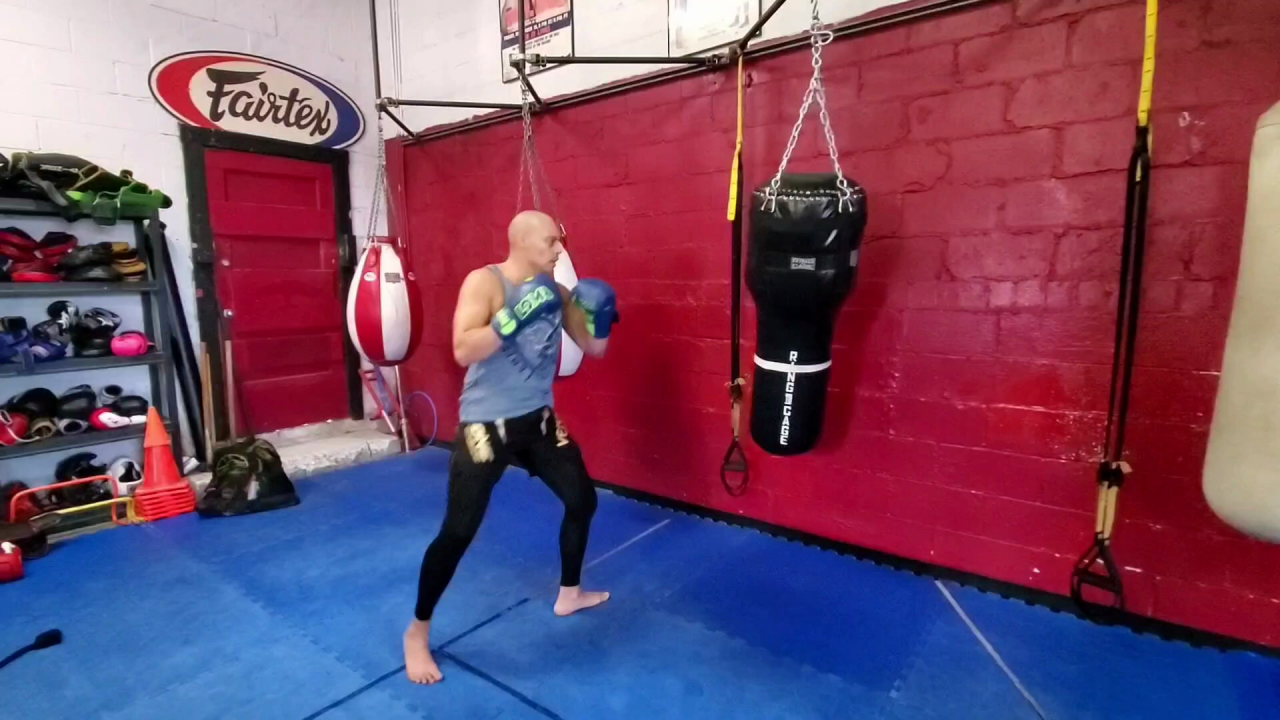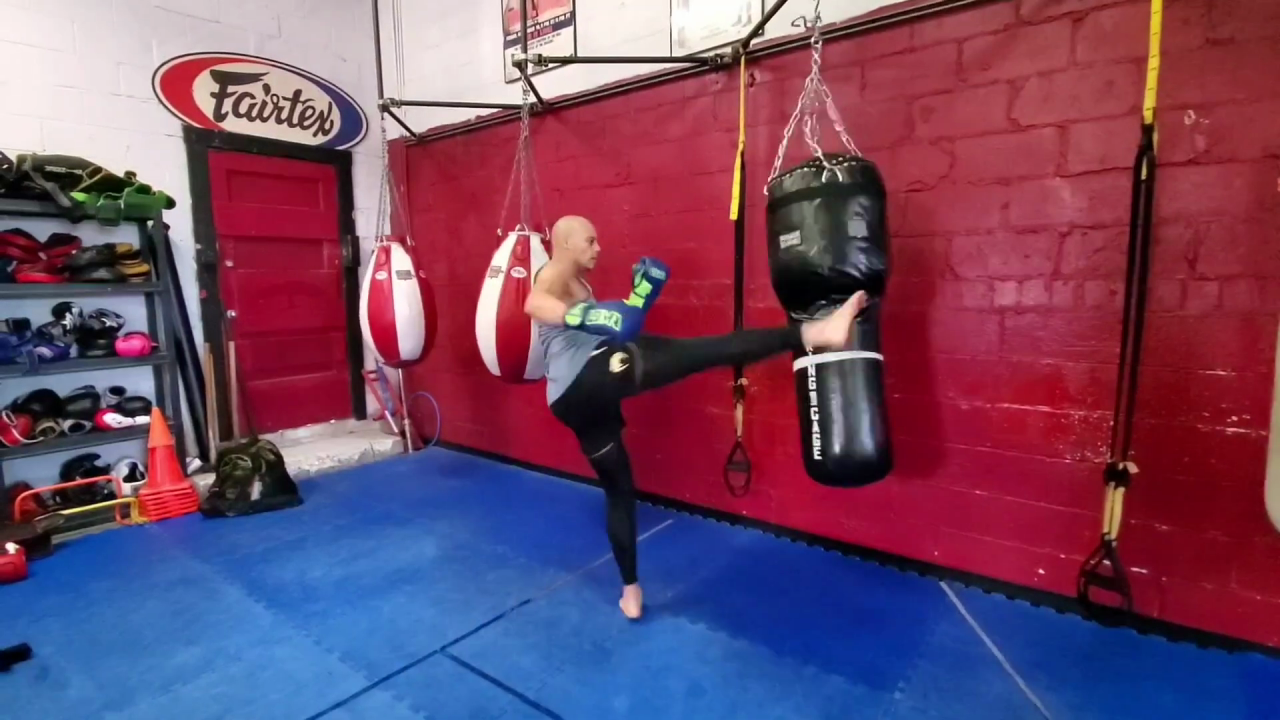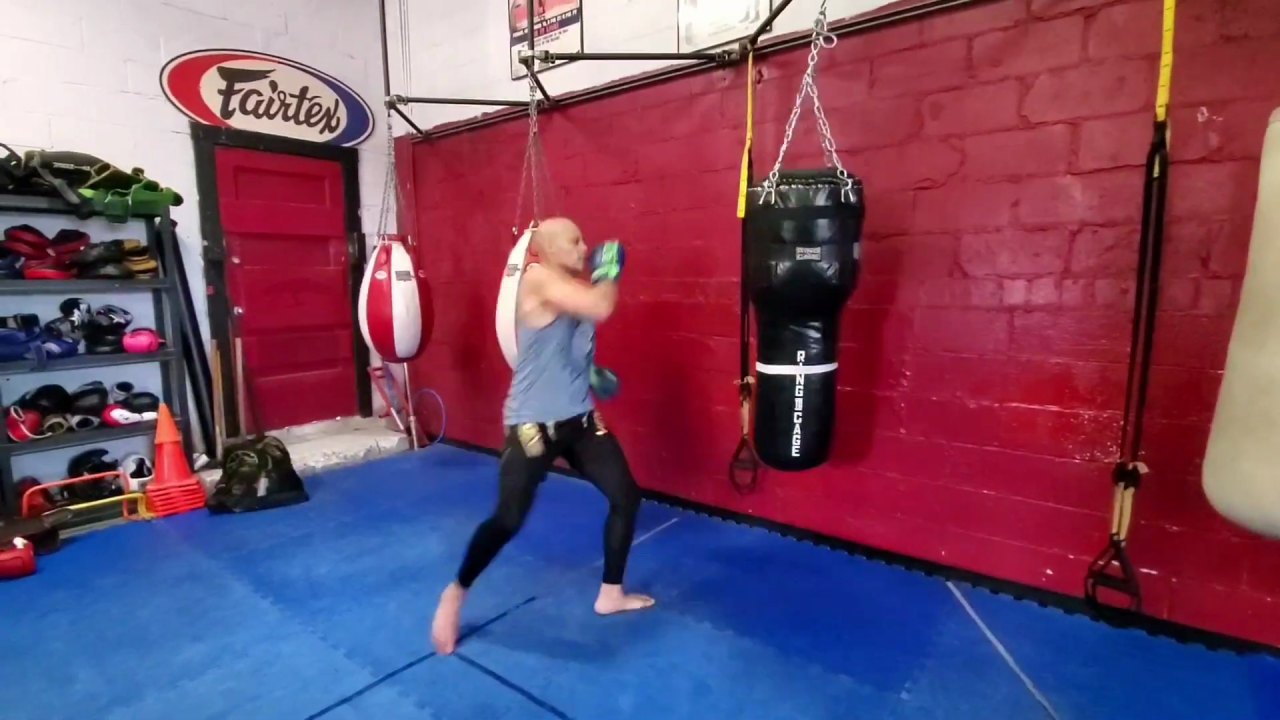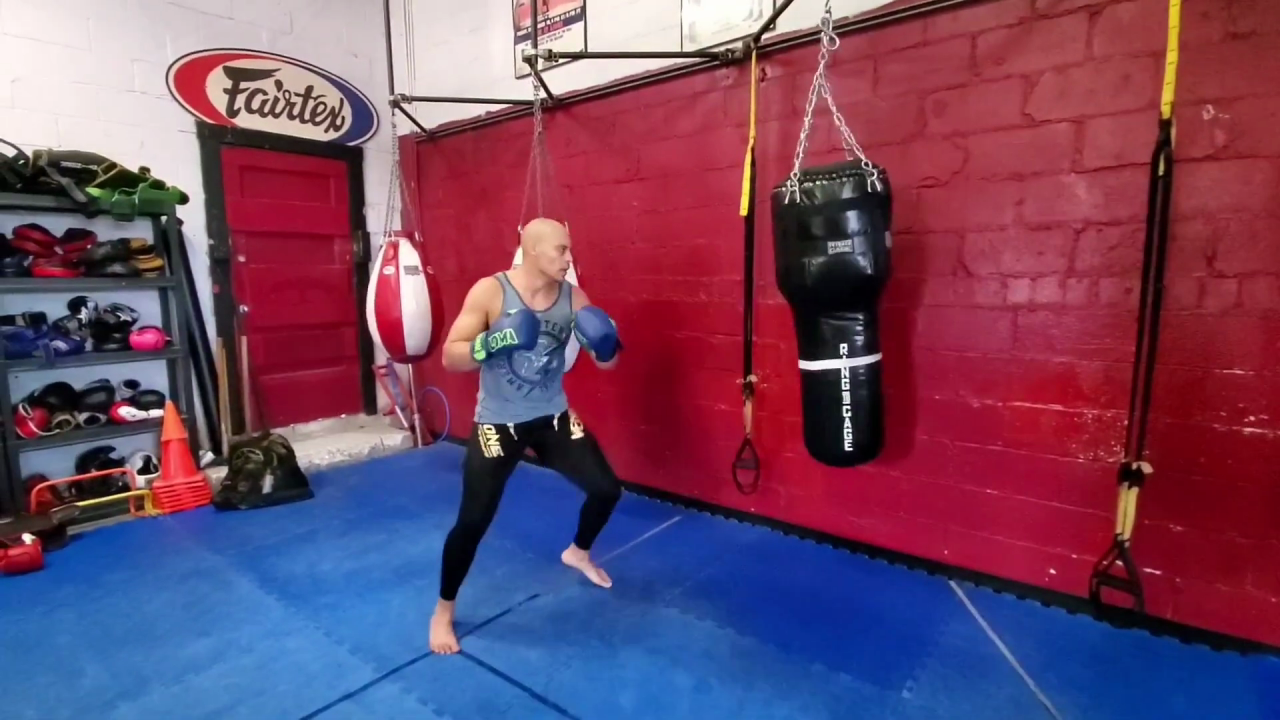
dt=1s
person 1, frame 1
left shoulder: (553, 290)
right shoulder: (482, 283)
left elbow: (594, 347)
right elbow: (464, 350)
left wrist: (600, 317)
right wrist: (515, 316)
left hip: (539, 419)
right hip: (485, 425)
left knee: (583, 499)
right knee: (458, 531)
left ankle: (569, 593)
right ankle: (418, 632)
person 1, frame 2
left shoulder: (576, 278)
right shoulder: (557, 272)
left elbow: (622, 327)
right elbow: (535, 304)
left wrist: (643, 292)
right wrist: (593, 316)
left hip: (579, 397)
right hip: (590, 380)
left knee: (619, 490)
right knee: (697, 350)
left ankle: (631, 594)
right ankle: (812, 334)
person 1, frame 3
left shoulder: (569, 284)
right shoulder: (539, 278)
right elbow: (597, 307)
left wrist: (592, 372)
right wrist: (607, 269)
left hip: (580, 416)
right hip: (535, 421)
left knee: (626, 495)
right knee: (508, 522)
left ankle: (612, 593)
right ankle: (454, 597)
person 1, frame 4
left shoulder: (573, 299)
right shoulder: (489, 293)
left elbow: (607, 361)
right elbow: (450, 356)
left wrist: (604, 341)
right wrist: (492, 342)
left hip: (554, 416)
right hip: (498, 423)
left knee: (606, 488)
right knee: (473, 521)
left ankle: (579, 551)
right ankle: (443, 610)
